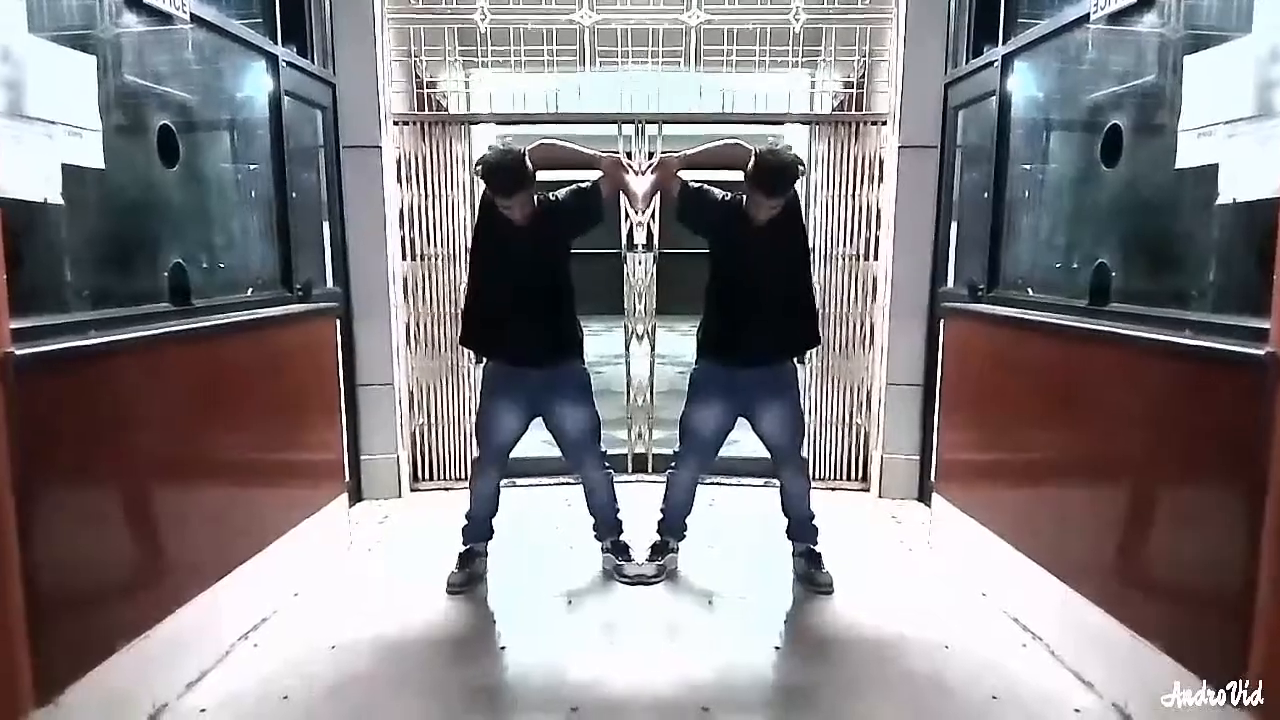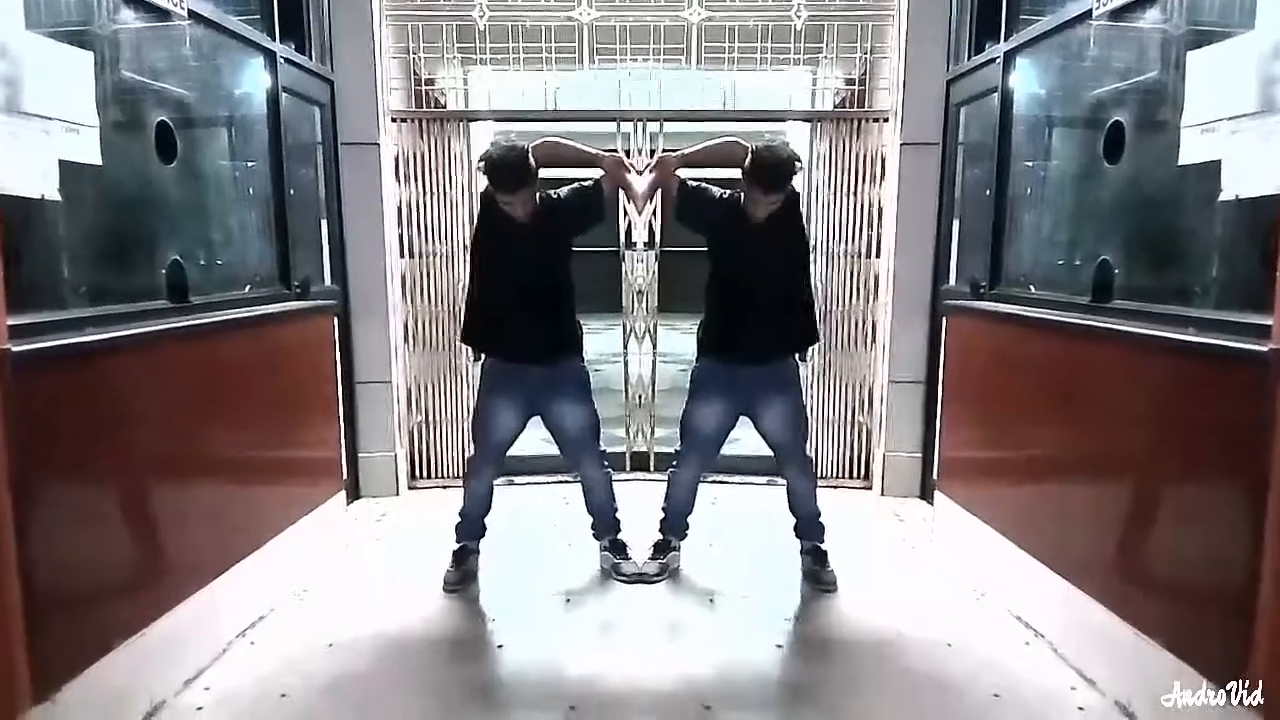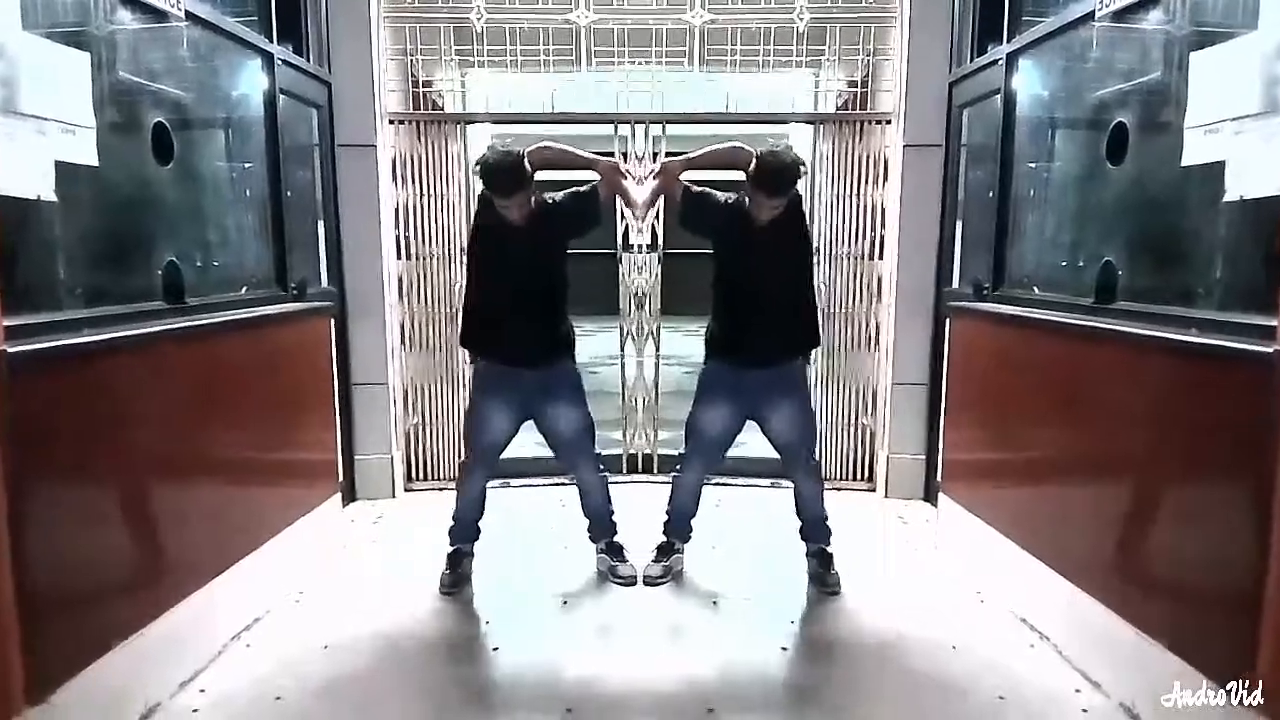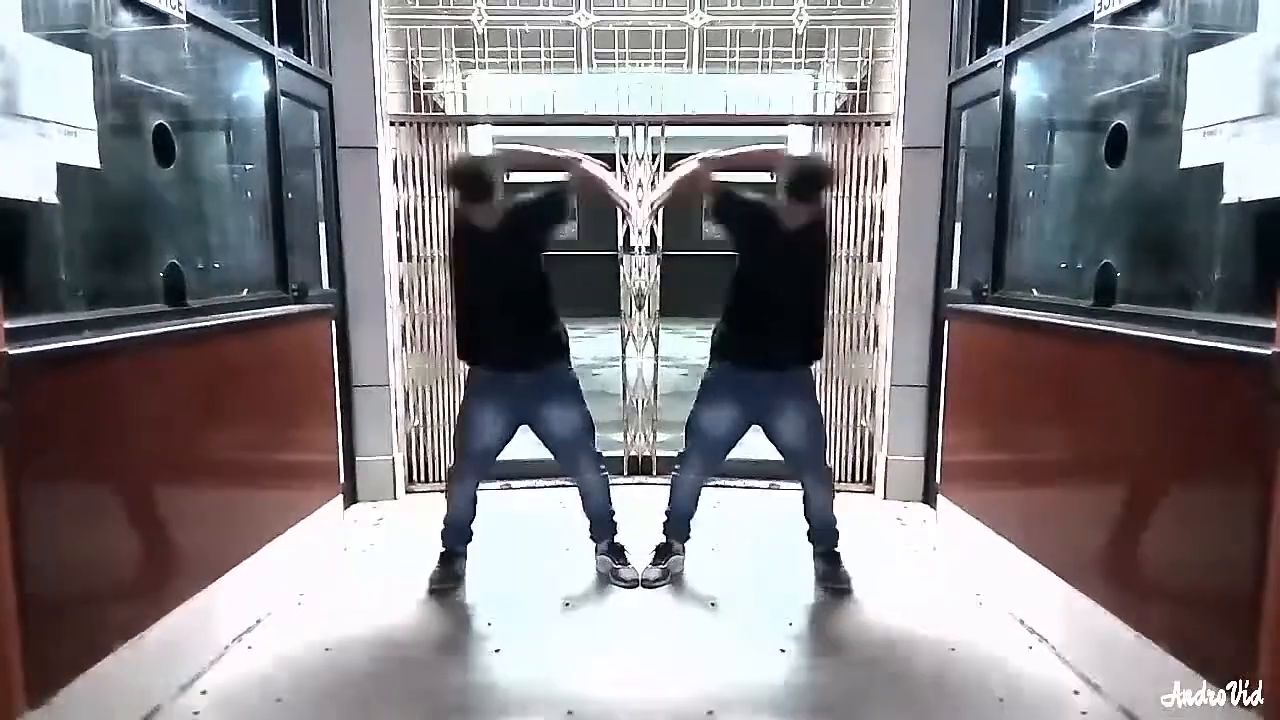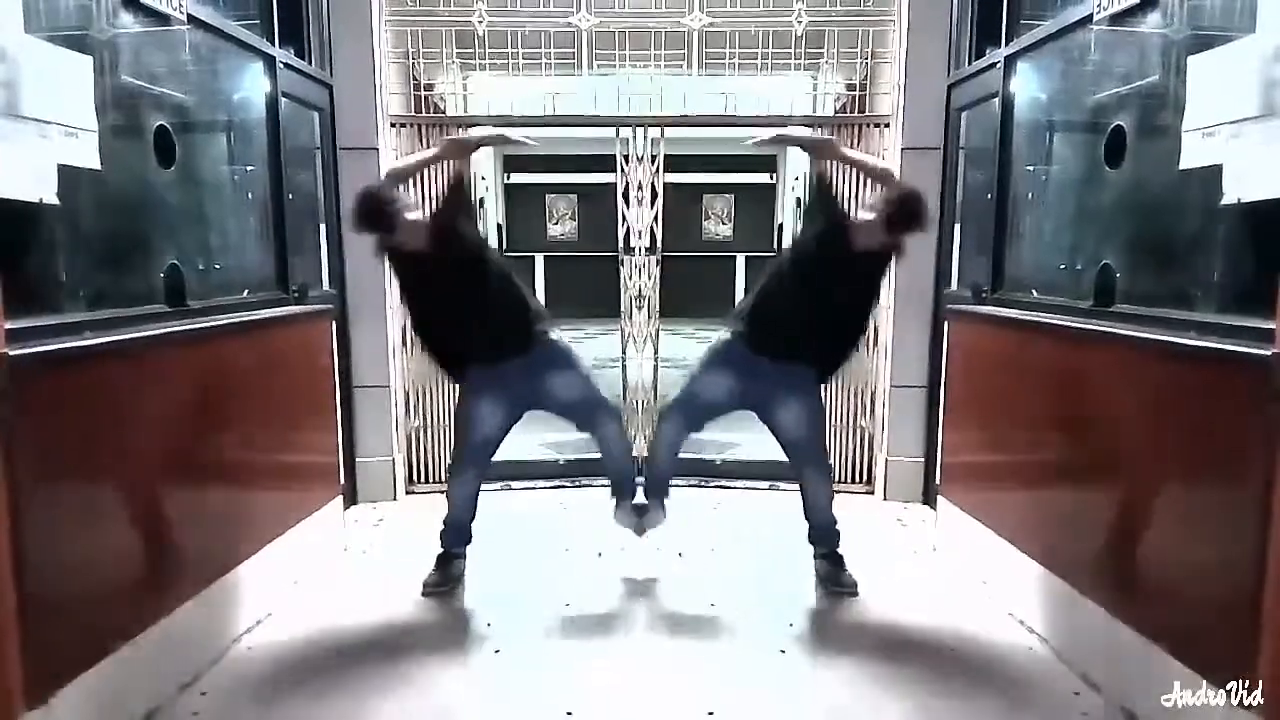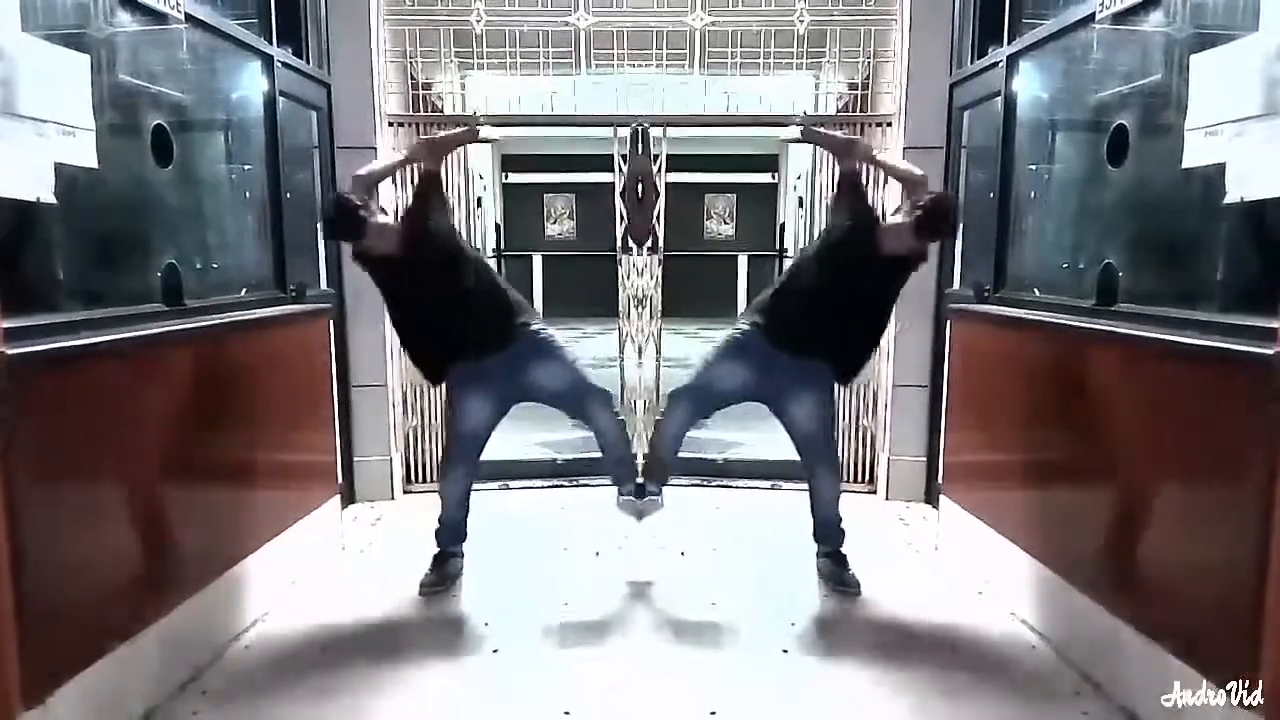
dt=0.2s
person 1, frame 1
left shoulder: (557, 211)
right shoulder: (487, 212)
left elbow: (611, 183)
right elbow: (537, 152)
left wrist: (607, 166)
right wrist: (599, 160)
left hip: (563, 368)
right hip: (505, 370)
left knee: (591, 463)
right knee: (488, 464)
left ankle: (612, 544)
right ankle: (474, 551)
person 1, frame 2
left shoulder: (559, 209)
right shoulder: (489, 208)
left elbow: (614, 177)
right elbow: (541, 148)
left wrist: (611, 165)
right wrist: (600, 159)
left hip: (561, 366)
right hip: (504, 368)
left knee: (590, 461)
right knee: (484, 462)
left ankle: (610, 543)
right ankle: (467, 548)
person 1, frame 3
left shoulder: (554, 215)
right shoulder: (486, 214)
left elbow: (610, 187)
right elbow: (538, 153)
left wrist: (611, 175)
right wrist: (600, 166)
left hip: (554, 369)
right hip: (498, 371)
left knee: (585, 464)
right knee: (476, 465)
left ankle: (606, 545)
right ankle: (460, 552)
person 1, frame 4
left shoulder: (524, 217)
right shoulder: (463, 225)
left hip: (548, 371)
right hip: (491, 377)
left knee: (586, 465)
right knee: (466, 470)
left ankle: (606, 546)
right ankle: (452, 553)
person 1, frame 5
left shoulder: (451, 222)
right shoulder: (401, 257)
left elbow: (449, 152)
left hip: (538, 351)
right hip: (486, 373)
left knee: (605, 420)
right knee: (466, 467)
left ankle: (625, 501)
right ankle: (452, 554)
person 1, frame 6
left shoulder: (424, 220)
right shoulder: (373, 261)
left hip: (523, 342)
right hip: (471, 367)
left knee: (596, 404)
right knee: (457, 464)
left ankle: (628, 488)
right ankle: (449, 552)
person 2, frame 1
left shoulder: (791, 211)
right shoulder: (721, 211)
left elbow: (742, 152)
right elbow: (667, 177)
left wrist: (682, 160)
right wrist: (668, 169)
left hip: (774, 370)
right hip: (717, 367)
left knee: (791, 465)
right knee: (688, 463)
left ankle: (805, 550)
right ankle: (667, 544)
person 2, frame 2
left shoulder: (790, 206)
right shoulder: (719, 208)
left elbow: (740, 149)
right elbow: (665, 173)
left wrist: (679, 159)
right wrist: (660, 172)
left hip: (775, 367)
right hip: (718, 365)
left knee: (796, 462)
right knee: (690, 461)
left ankle: (812, 548)
right ankle: (669, 542)
person 2, frame 3
left shoulder: (793, 211)
right shoulder: (725, 214)
left elbow: (743, 155)
right elbow: (669, 183)
left wrist: (679, 166)
right wrist: (646, 199)
left hip: (782, 371)
right hip: (724, 369)
left knee: (803, 465)
right knee: (695, 464)
left ankle: (818, 551)
right ankle: (673, 545)
person 2, frame 4
left shoulder: (818, 225)
right shoulder: (755, 217)
right elbow: (703, 175)
left hip: (789, 377)
right hip: (732, 370)
left knee: (814, 470)
right knee: (694, 464)
left ankle: (827, 552)
right ankle: (673, 546)
person 2, frame 5
left shoulder: (880, 257)
right shoulder: (828, 221)
left hip: (794, 373)
right hip: (742, 351)
left knee: (813, 467)
right knee: (675, 421)
left ankle: (827, 553)
right ankle: (653, 502)
person 2, frame 6
left shoulder: (907, 261)
right shoulder: (855, 218)
left hip: (809, 367)
right hip: (757, 341)
left knee: (822, 464)
right knee: (683, 405)
left ankle: (830, 553)
right ankle: (652, 486)
